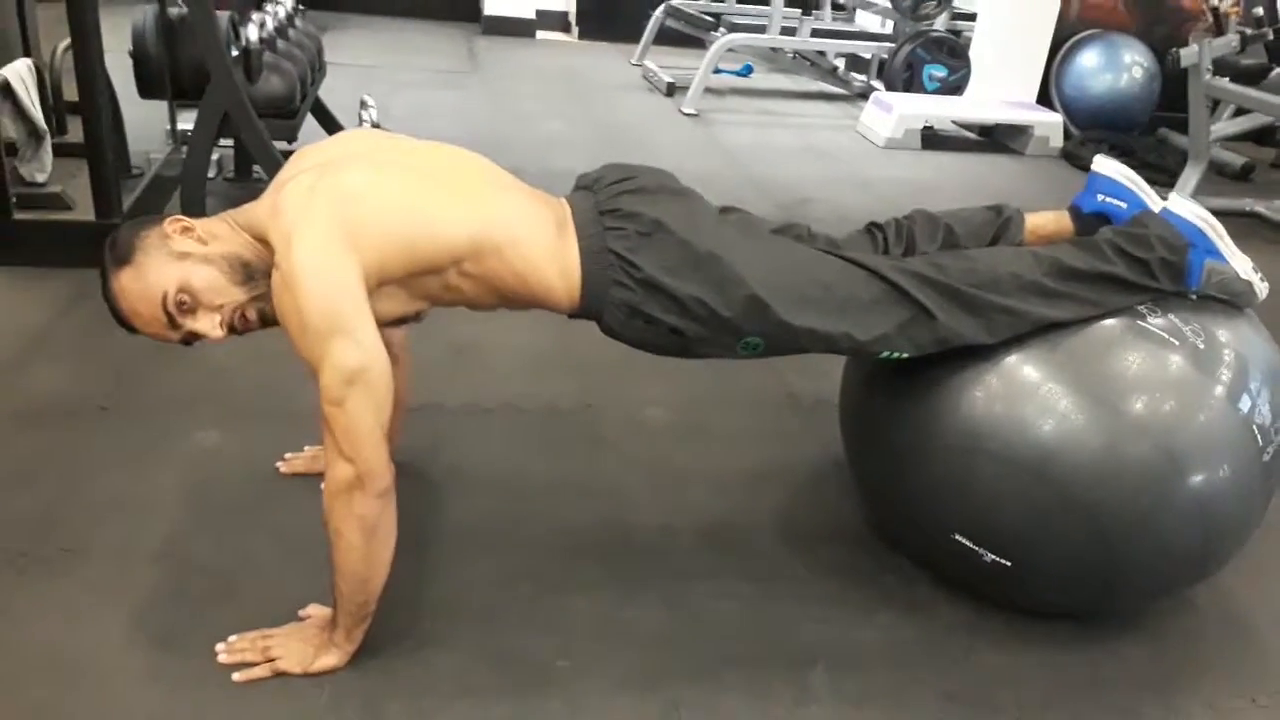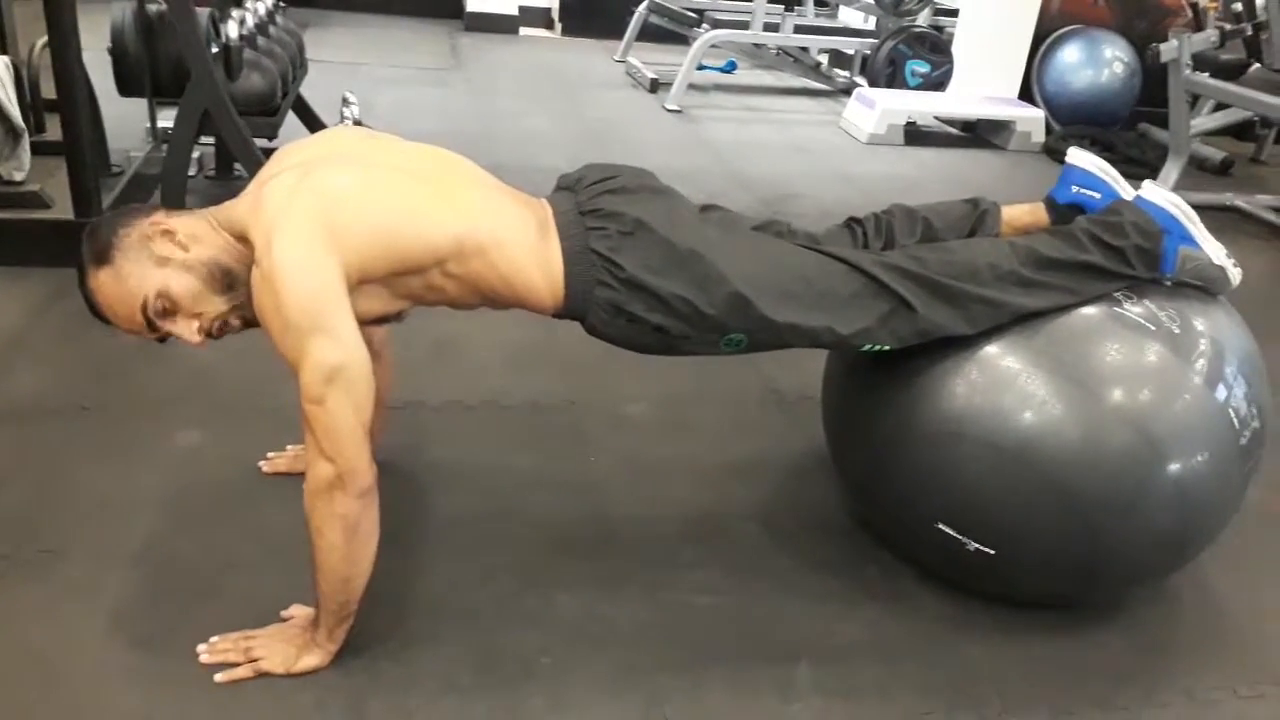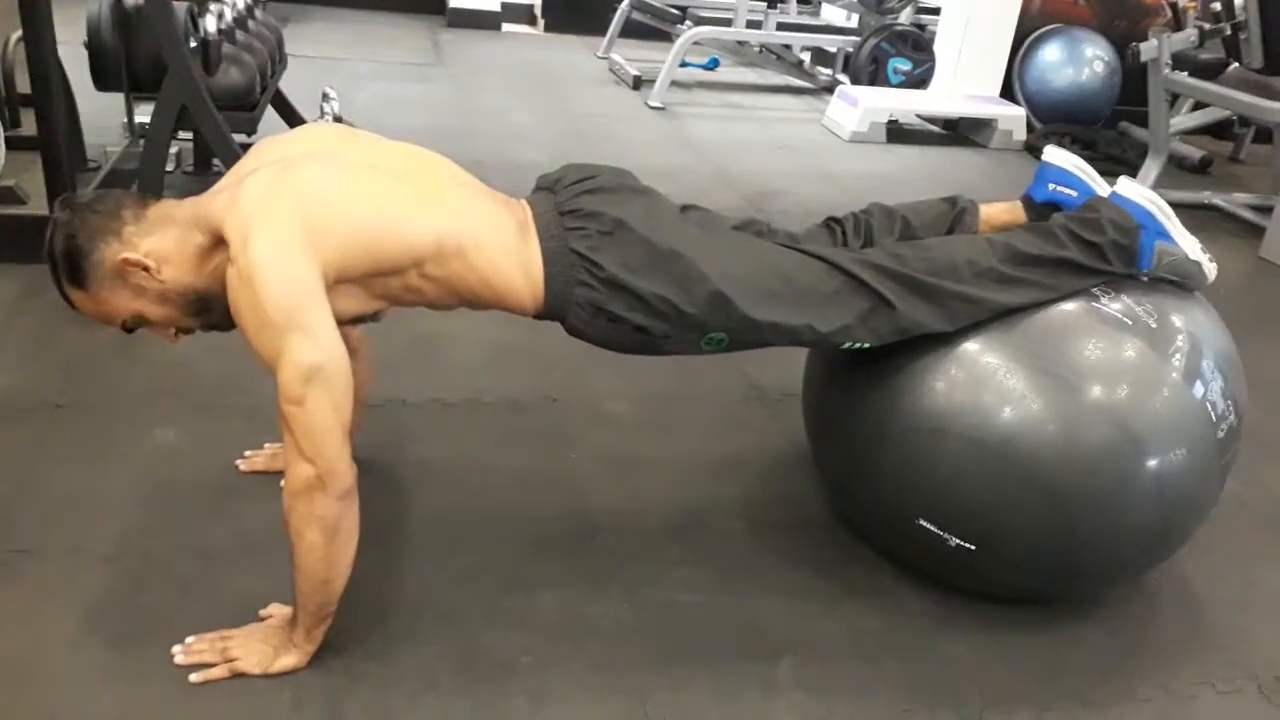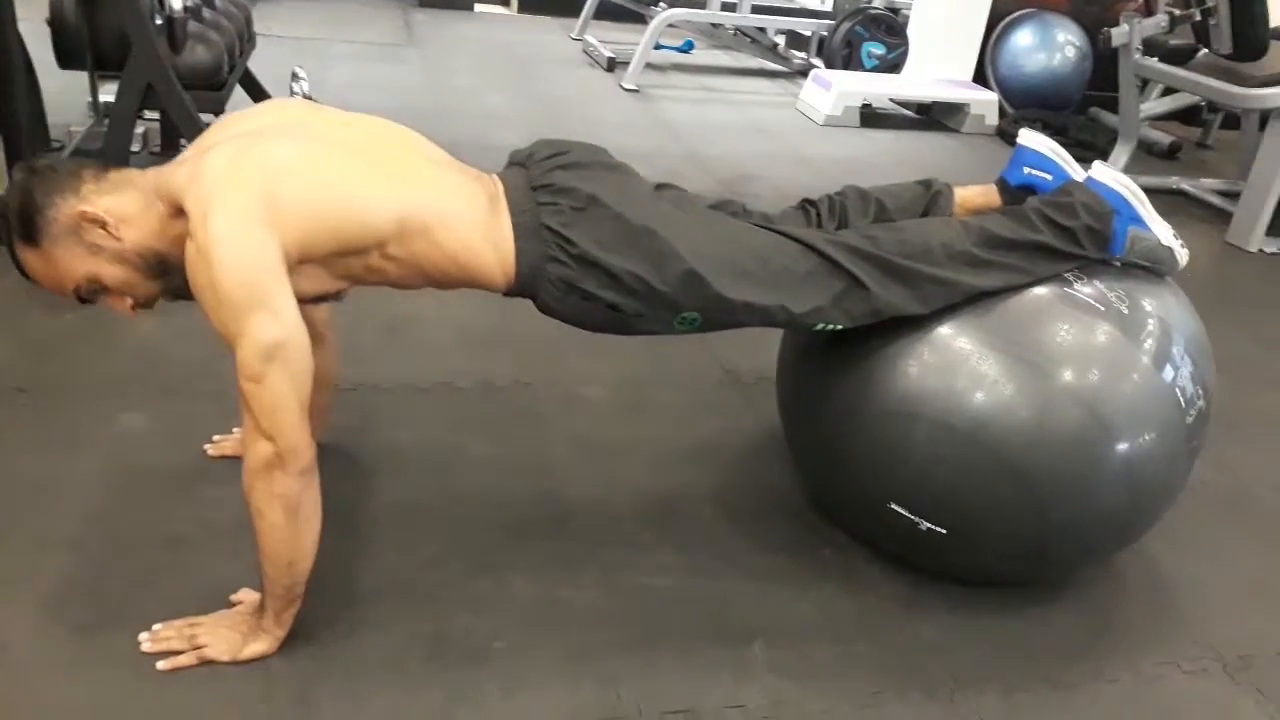
dt=0.5s
person 1, frame 1
left shoulder: (303, 265)
right shoulder: (309, 178)
left elbow: (365, 483)
left wrist: (339, 636)
right wrist: (362, 437)
left hip: (645, 275)
right hip: (622, 208)
left knee: (900, 306)
right knee: (867, 261)
left ankle: (1164, 251)
right ankle: (1083, 210)
person 1, frame 2
left shoulder: (282, 266)
right shoulder: (290, 171)
left elbow: (347, 483)
left wrist: (320, 637)
right wrist: (341, 435)
left hip: (629, 276)
right hip: (604, 210)
left knee: (887, 301)
right knee: (846, 253)
left ankle: (1139, 240)
right ankle: (1059, 203)
person 1, frame 3
left shoulder: (257, 267)
right shoulder: (264, 173)
left elbow: (325, 480)
left wrist: (299, 637)
right wrist: (319, 432)
left hip: (607, 275)
right hip: (584, 209)
left knee: (865, 297)
right knee: (831, 255)
left ankle: (1118, 235)
right ankle: (1039, 199)
person 1, frame 4
left shoulder: (218, 240)
right shoulder: (229, 147)
left elbow: (282, 461)
left wrist: (270, 621)
right wrist: (300, 419)
left hip: (583, 253)
right hip: (555, 187)
left knee: (840, 284)
right knee: (807, 235)
left ankle: (1092, 221)
right ankle: (1011, 184)
